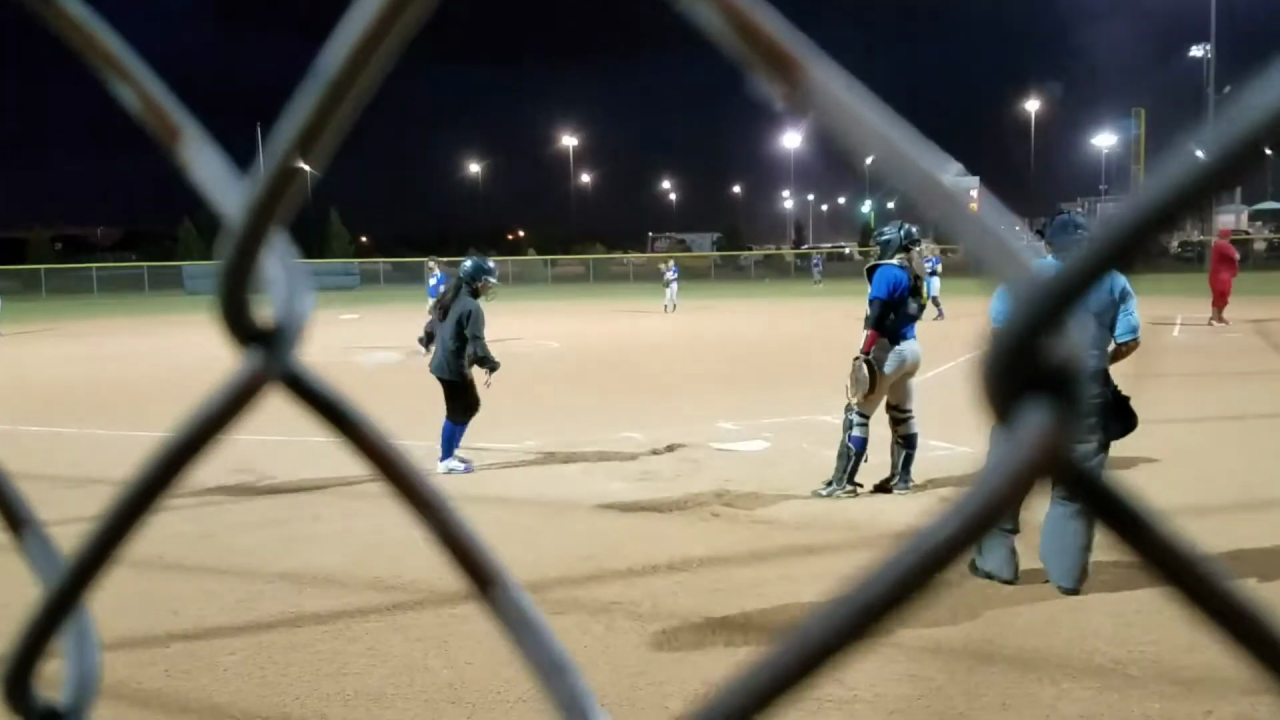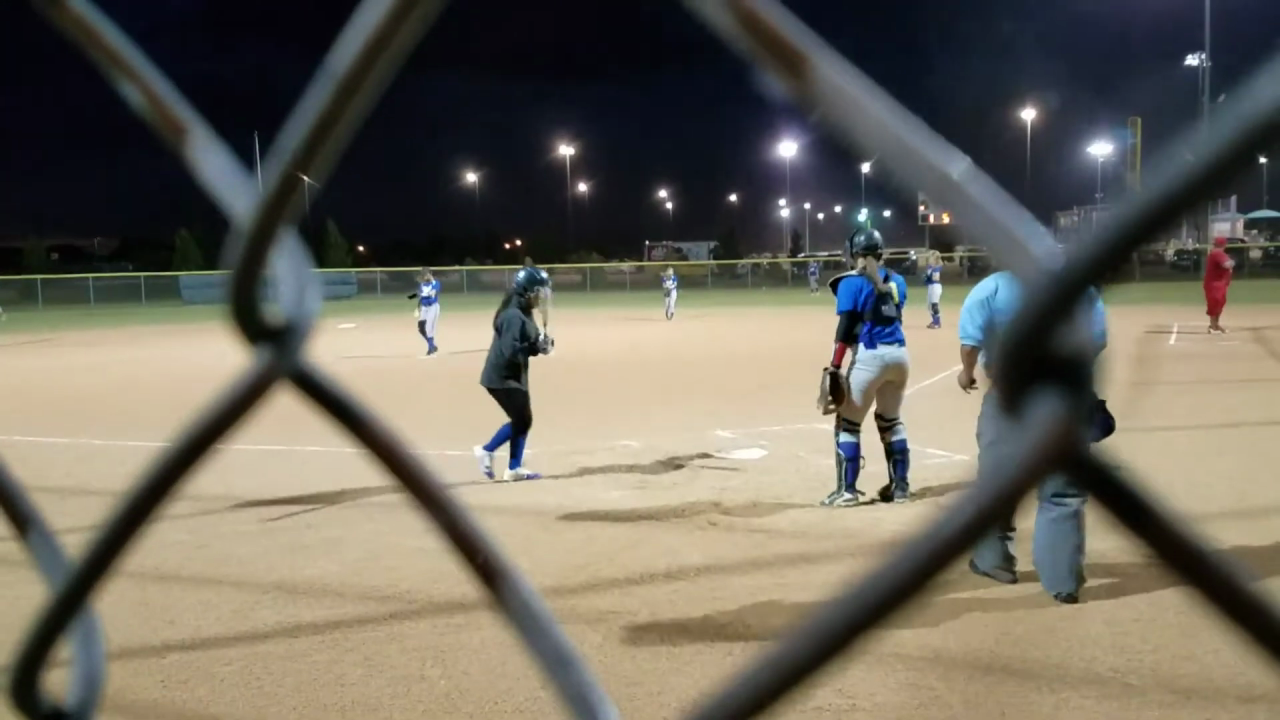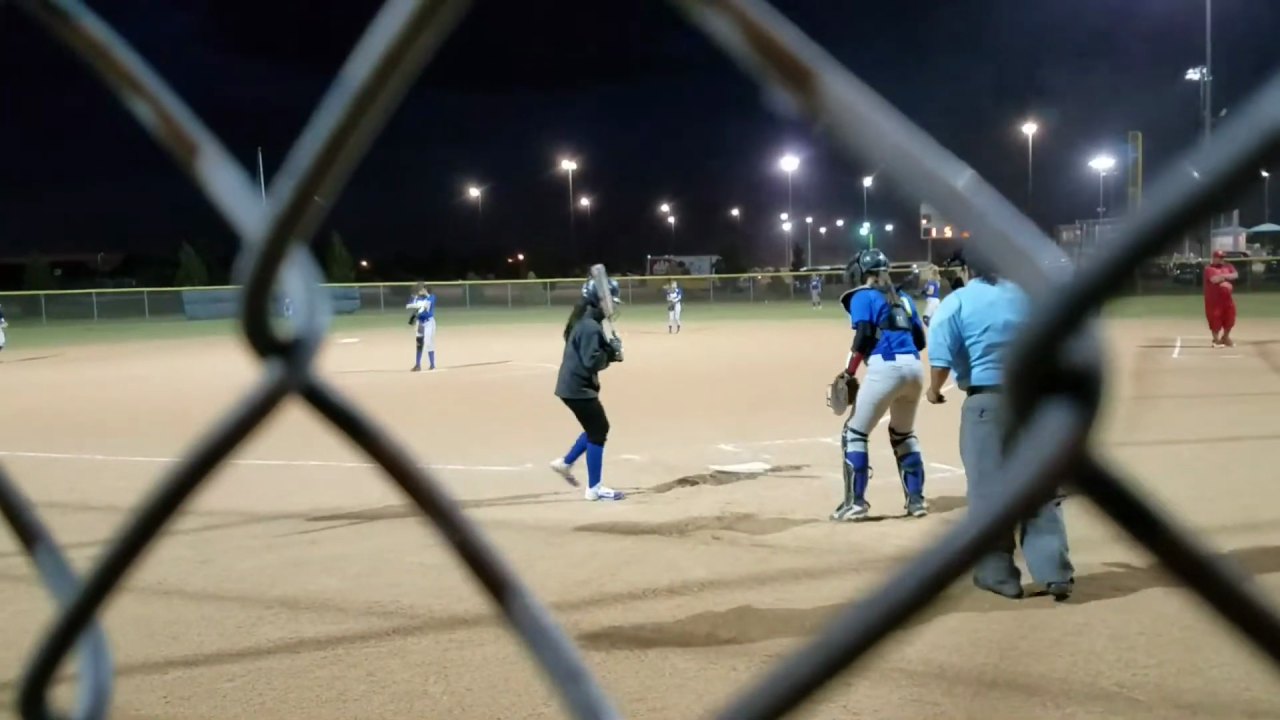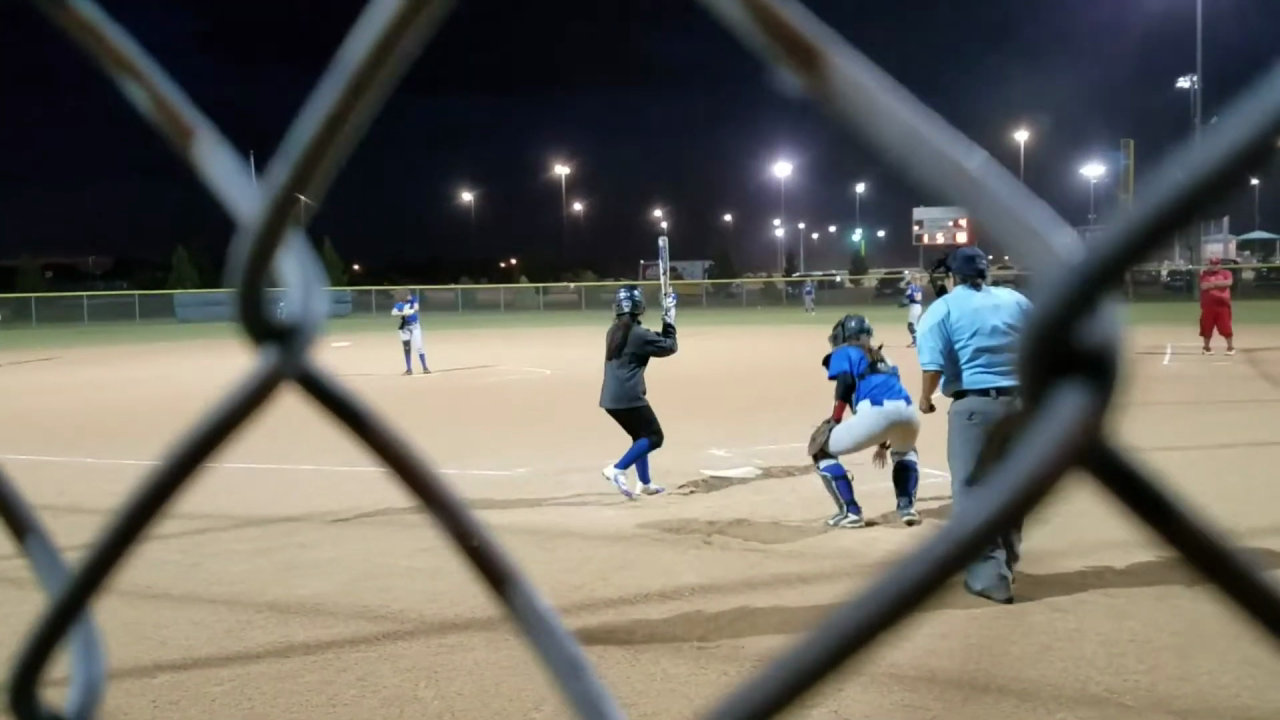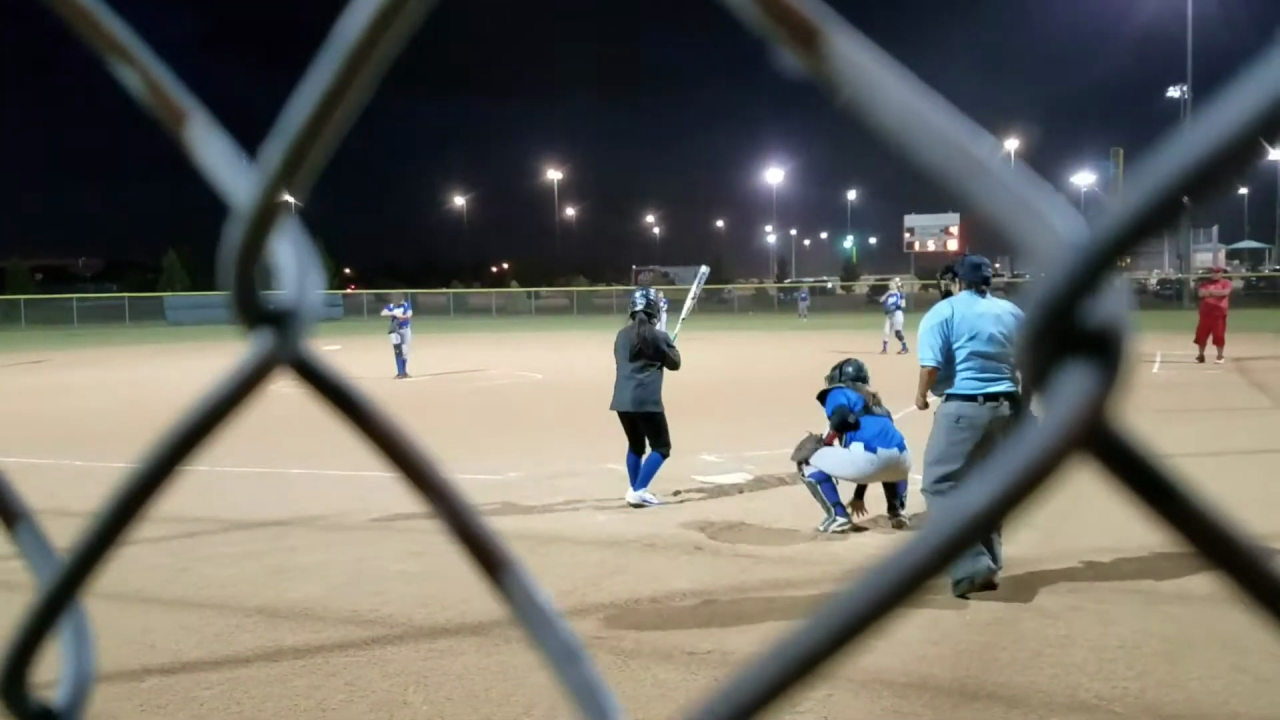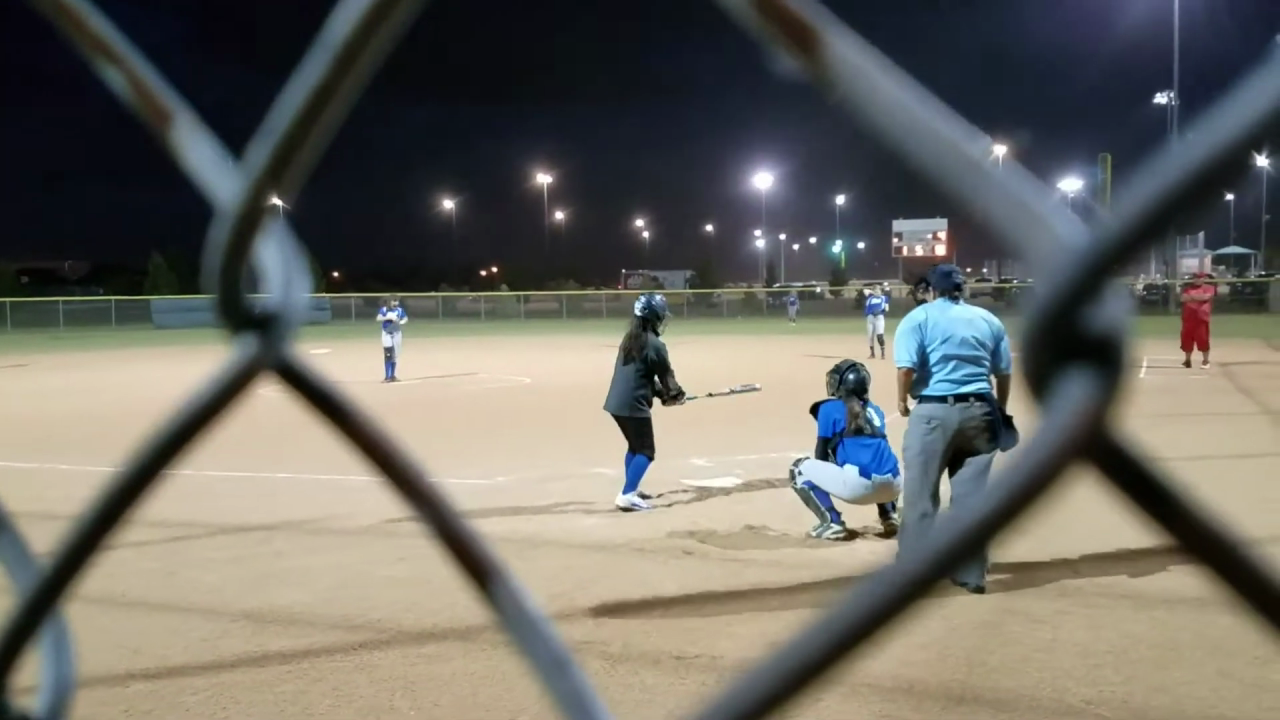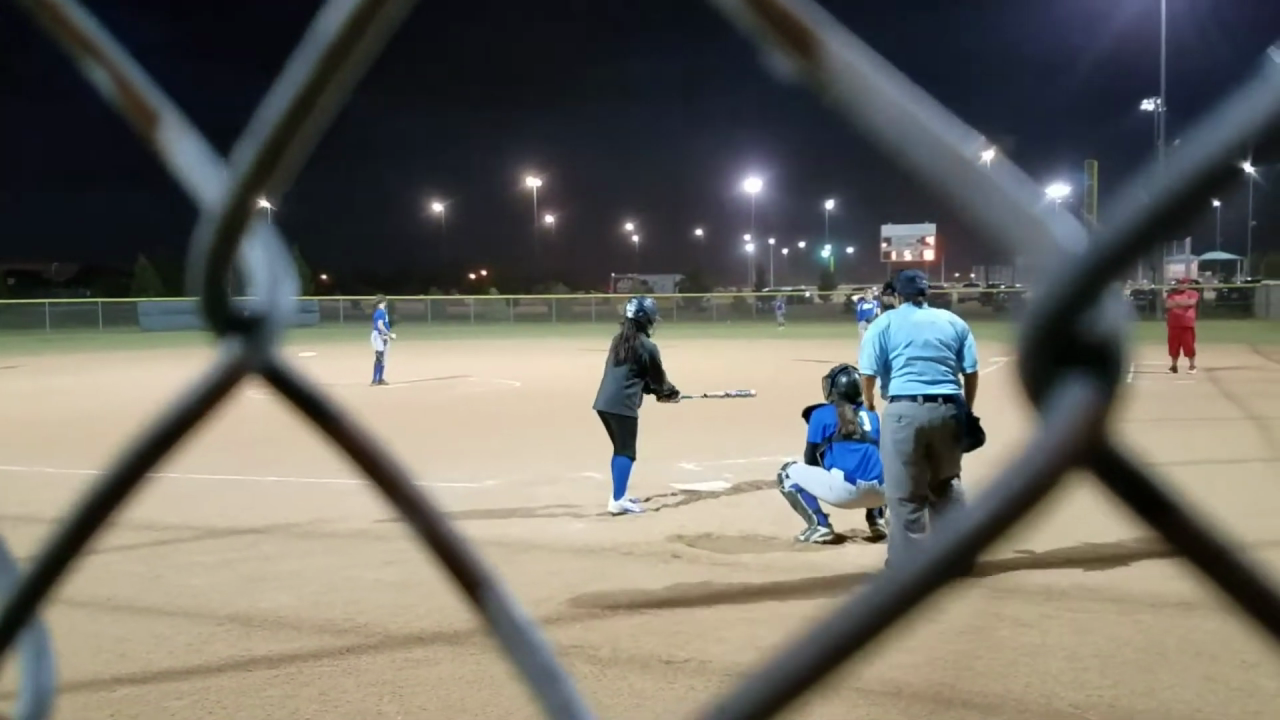
dt=0.5s
person 1, frame 1
right shoulder: (1114, 282)
left elbow: (1000, 327)
right elbow: (1129, 341)
right hip: (1088, 391)
right knee: (1075, 486)
left ankle: (997, 561)
right ankle: (1067, 573)
person 1, frame 2
left shoulder: (992, 287)
left elbow: (971, 341)
right elbow: (1097, 340)
left wrist: (967, 372)
right knee: (1063, 489)
left ankle: (993, 558)
right ankle: (1063, 580)
person 1, frame 3
left shoulder: (956, 303)
right shoulder: (1031, 294)
left elbow: (942, 359)
left wrist: (934, 389)
left hip: (988, 402)
left knee: (990, 489)
left ankle: (999, 574)
right ankle: (1055, 573)
person 1, frame 4
left shoulder: (942, 309)
right shoulder: (1017, 300)
left elbow: (933, 366)
left wrist: (925, 398)
left hip: (974, 406)
right hip: (1020, 402)
left knee: (975, 492)
left ankle: (990, 578)
right ankle: (1005, 563)
person 1, frame 5
left shoulder: (944, 311)
right shoulder: (1014, 313)
left elbow: (931, 365)
left wrist: (921, 395)
right wrist: (1023, 408)
left hip: (962, 409)
right hip: (1005, 409)
left knee: (941, 486)
left ankle: (972, 566)
right ankle: (987, 566)
person 1, frame 6
left shoulder: (919, 317)
right shoulder: (988, 320)
left elbow: (906, 367)
right elbow: (1004, 373)
left wrist: (902, 399)
right wrist: (1000, 411)
left hip: (934, 411)
right hip: (979, 412)
left knee: (920, 492)
right knee: (972, 494)
right ankle: (971, 573)
person 1, frame 7
left shoulder: (885, 323)
right shoulder: (954, 322)
left elbow: (868, 372)
right elbow: (971, 372)
left wrist: (868, 399)
right wrist: (967, 410)
left hip: (905, 410)
right hip: (948, 410)
left knee: (905, 492)
right knee: (946, 483)
left ankle: (908, 564)
person 2, frame 1
left shoulder: (886, 272)
right shoulder: (919, 277)
left elbow: (877, 317)
right elbow: (912, 313)
left wrist: (863, 353)
left hip: (888, 351)
right hip: (910, 349)
left knee: (857, 413)
right knee: (903, 414)
left ankle: (843, 481)
right ankle: (901, 478)
person 2, frame 2
left shoulder: (851, 282)
right shoulder: (897, 281)
left elbow: (846, 327)
right elbow: (893, 316)
left wrist: (834, 367)
left hip: (870, 357)
right hip: (899, 354)
left knee: (847, 423)
right knee: (891, 421)
left ankle: (847, 490)
right ankle: (899, 486)
person 2, frame 3
left shoulder: (863, 296)
right shoulder: (903, 298)
left elbow: (864, 336)
right elbow: (920, 340)
left wrist: (849, 372)
left hip: (885, 369)
right hip: (913, 368)
left knee: (854, 434)
right knee: (904, 434)
left ankle: (855, 503)
right ankle: (916, 501)
person 2, frame 4
left shoulder: (842, 353)
right shoulder: (881, 357)
left elbow: (845, 384)
left wrist: (835, 420)
right wrist: (883, 445)
left hip: (876, 412)
right hip: (907, 412)
left knee: (822, 452)
right knee: (905, 451)
left ankle: (850, 512)
right ankle: (907, 507)
person 2, frame 5
left shoulder: (837, 393)
right shoulder: (875, 401)
left elbow: (842, 419)
left wrist: (829, 440)
right wrist: (858, 496)
left hip: (868, 457)
right hip: (900, 461)
left knee: (807, 460)
left ankle: (837, 516)
right ankle: (898, 511)
person 2, frame 6
left shoulder: (829, 408)
right shoulder: (875, 410)
left elbow: (821, 455)
left hip: (858, 484)
right hip: (892, 485)
left knee: (799, 469)
left ankle: (832, 523)
right ankle: (889, 516)
person 2, frame 7
left shoulder: (821, 413)
right shoulder: (870, 414)
left elbow: (810, 459)
left hip: (845, 490)
right hip: (878, 491)
left knee: (787, 473)
left ankle: (820, 526)
right ankle: (877, 522)
person 3, frame 1
left shoulder: (450, 299)
right shoulder: (471, 307)
left elbow: (434, 326)
right elbow: (476, 343)
right wrist: (490, 366)
left hip: (447, 363)
right hip: (454, 367)
left knee: (471, 405)
right knee: (456, 413)
left ankle: (450, 450)
right ankle: (446, 460)
person 3, frame 2
left shoulder: (524, 313)
right shoulder: (513, 316)
left elbow: (531, 342)
right elbow: (511, 351)
left wrist: (543, 343)
right wrist: (537, 345)
left hip: (515, 376)
right hip: (501, 378)
left knee: (524, 421)
right knee: (521, 420)
left ankle: (514, 468)
right ankle: (486, 451)
person 3, frame 3
left shoulder: (584, 323)
right shoulder: (590, 328)
left elbow: (594, 354)
right elbow: (592, 362)
left wrist: (613, 349)
right wrist: (612, 349)
left hip: (576, 387)
right hip: (578, 388)
left knee: (598, 428)
right knee: (597, 433)
left ankle: (565, 462)
right ankle: (593, 488)
person 3, frame 4
left shoulder: (614, 332)
right shoulder: (639, 335)
right elbow: (668, 347)
left wrist: (663, 327)
right wrist: (669, 324)
left hip: (611, 397)
right hip: (629, 397)
left knee: (643, 435)
right knee: (654, 437)
left ankle: (645, 484)
right ankle: (617, 469)
person 3, frame 5
left shoulder: (622, 335)
right shoulder: (659, 336)
right elbow: (674, 363)
right wrist: (673, 354)
left hip: (623, 400)
right hip: (647, 401)
left knee: (636, 445)
right knee: (661, 447)
left ankle: (635, 489)
right ankle: (638, 491)
person 3, frame 6
left shoulder: (630, 338)
right shoulder: (655, 345)
right elbow: (665, 376)
left wrist: (661, 394)
right wrist: (676, 394)
left hip: (616, 402)
right hip: (634, 404)
left knee: (635, 446)
right knee: (645, 451)
left ankle: (631, 490)
right ankle: (627, 495)
person 3, frame 7
left shoulder: (619, 339)
right shoulder: (647, 347)
right elbow: (657, 378)
left wrist: (656, 391)
right wrist: (670, 392)
left hip: (604, 402)
right hip: (622, 404)
left knee: (620, 449)
right knee: (626, 452)
left ankle: (619, 495)
right ankle: (618, 501)
